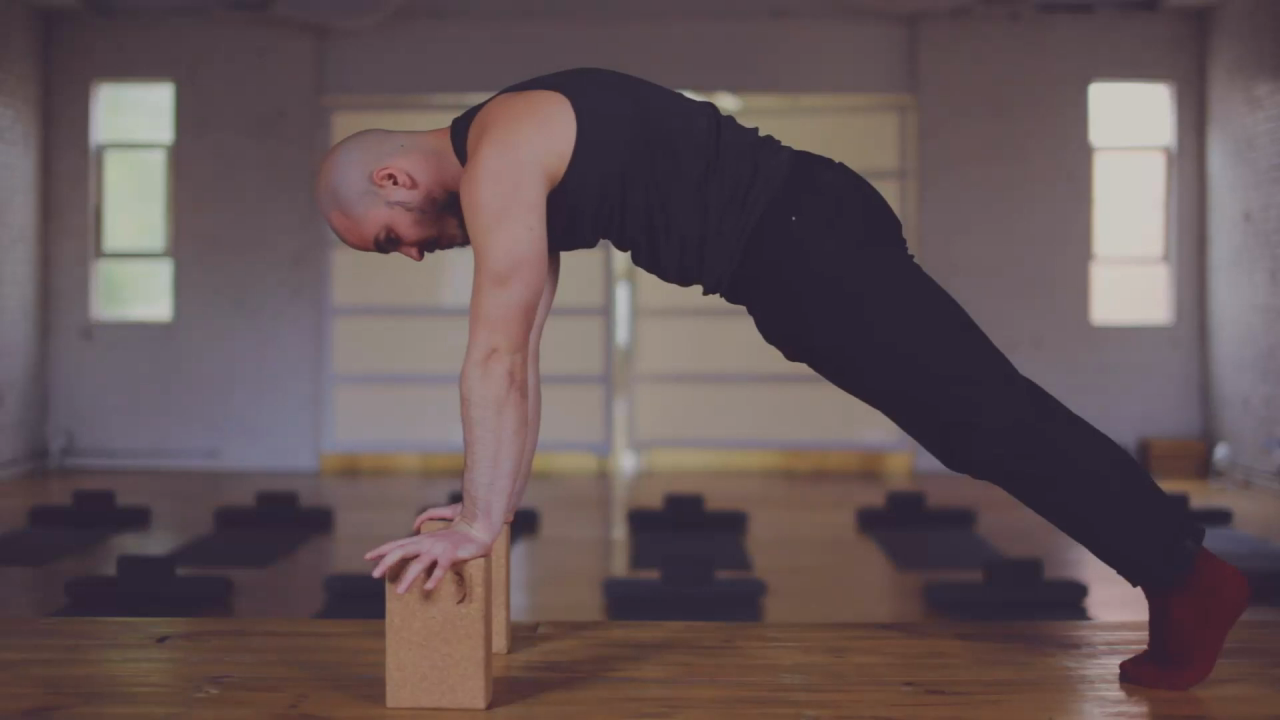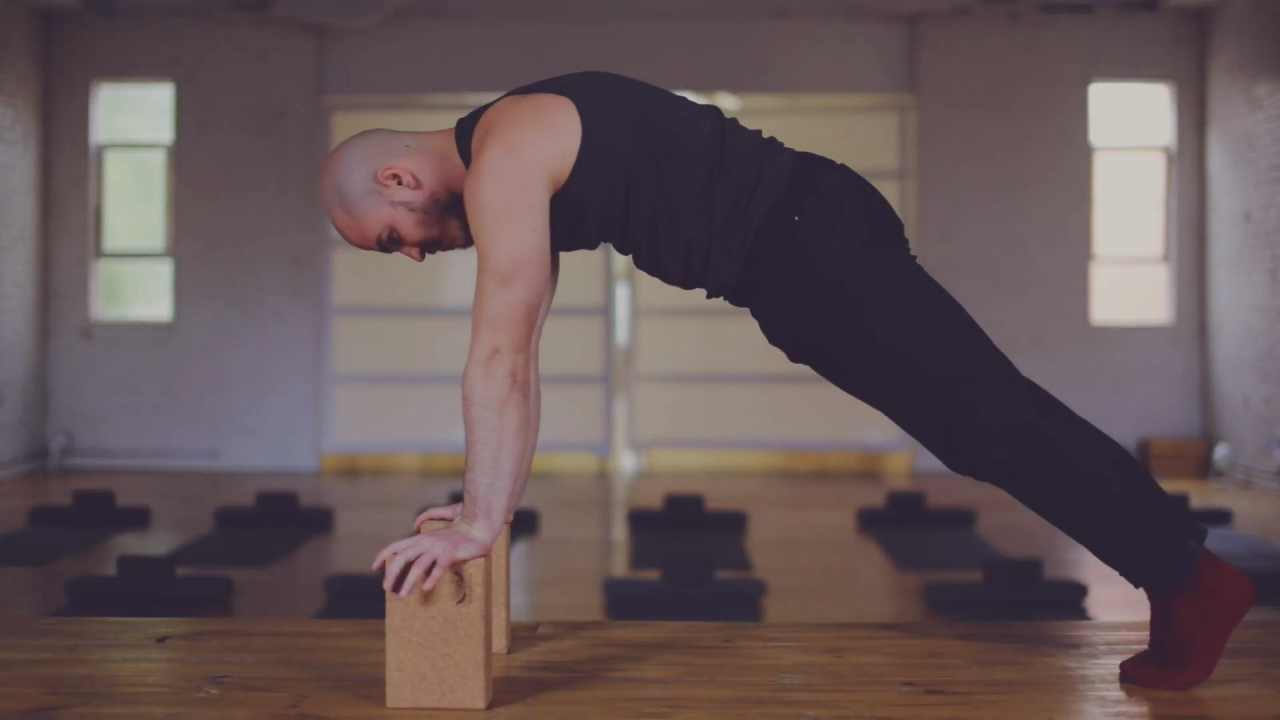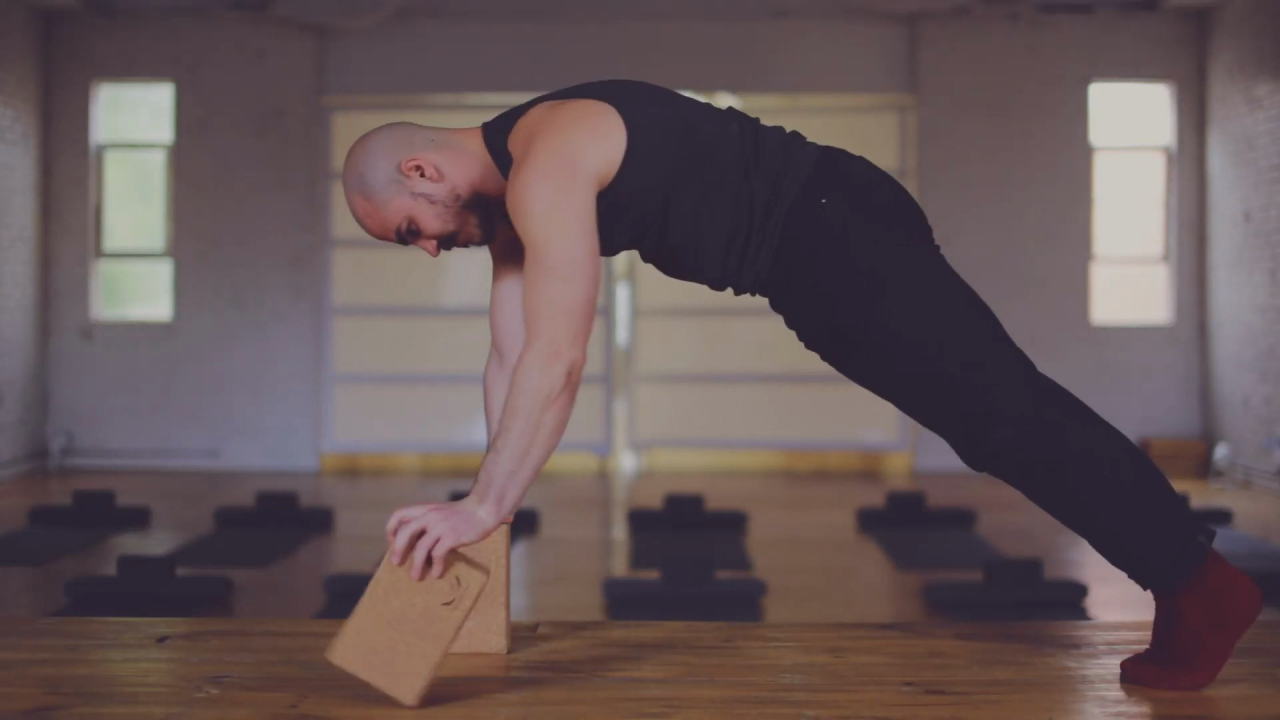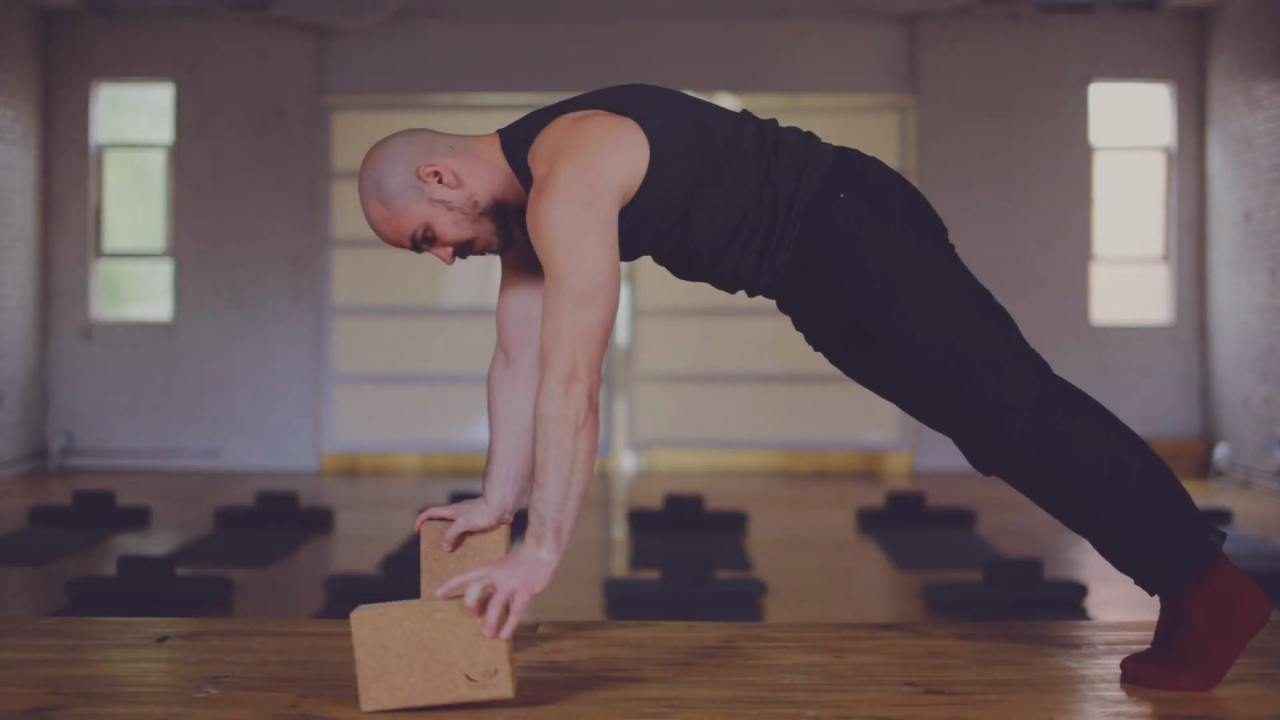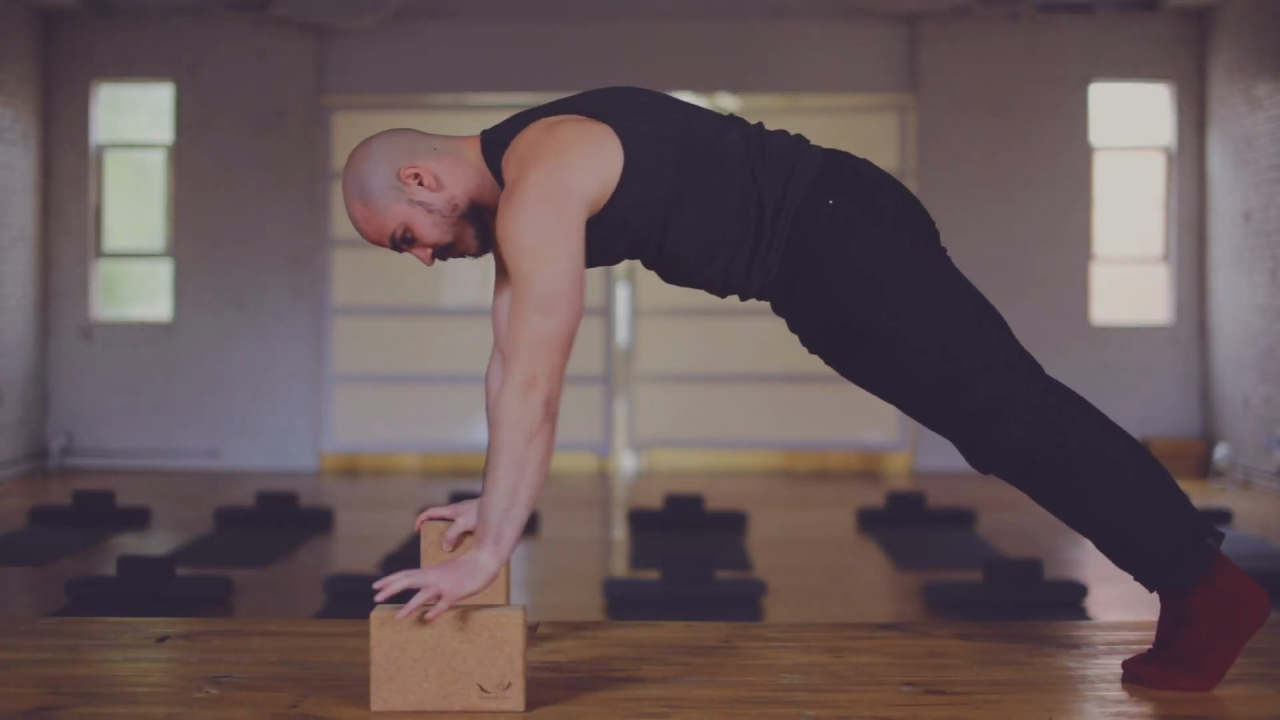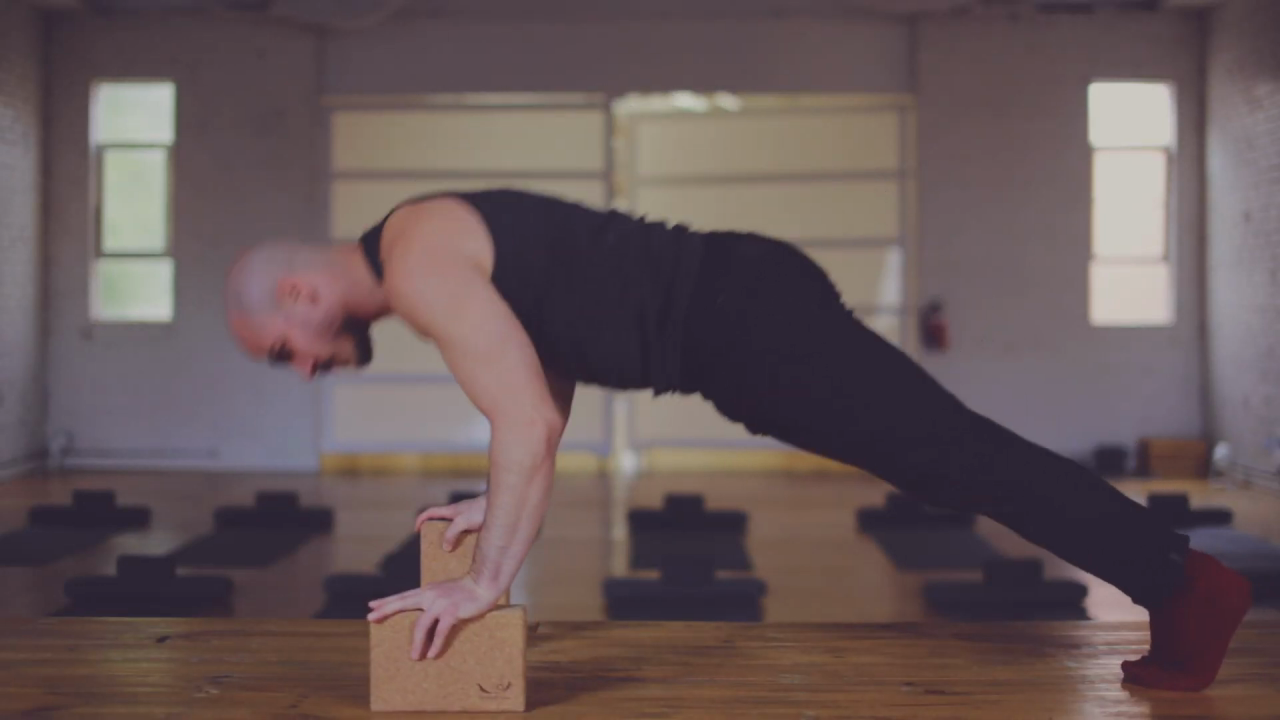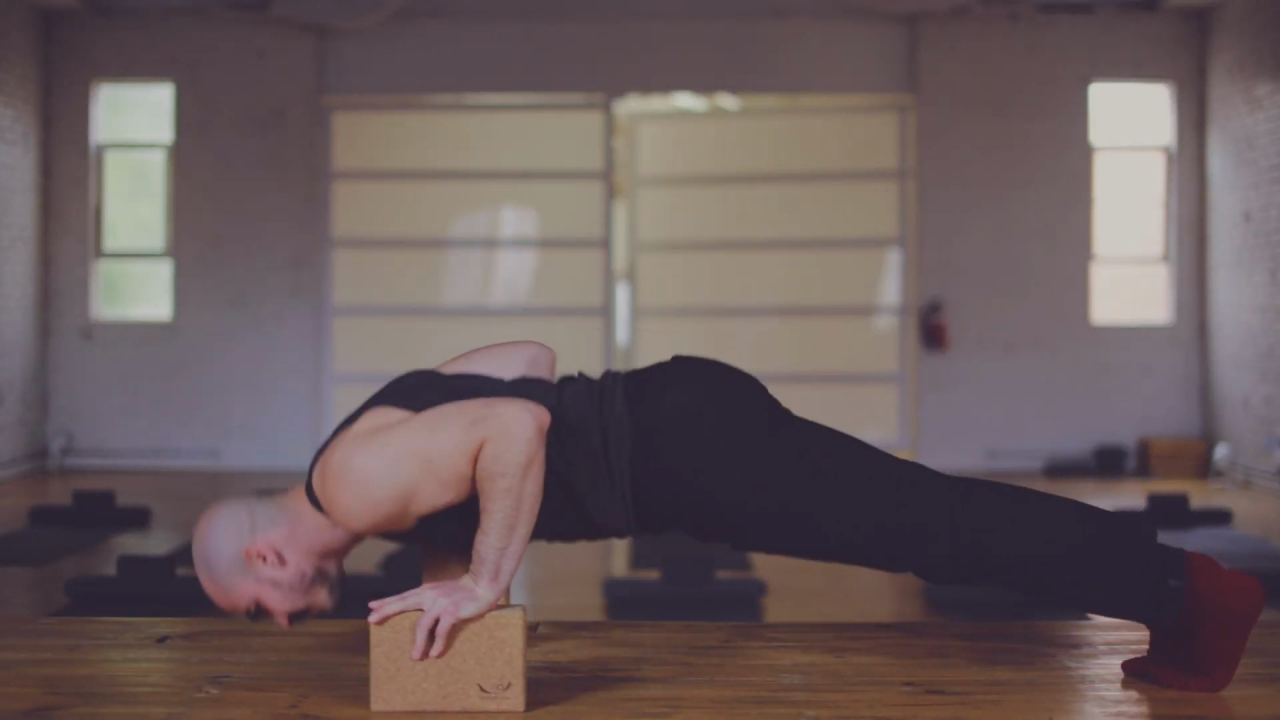
dt=0.4s
person 1, frame 1
left shoulder: (498, 159)
right shoulder: (511, 173)
left elbow: (496, 355)
right elbow: (517, 353)
left wrist: (478, 523)
right wrist: (489, 503)
left hip: (806, 240)
right hip: (794, 247)
left knee: (990, 418)
right knee: (982, 419)
left ankle: (1188, 579)
right ankle: (1174, 581)
person 1, frame 2
left shoulder: (503, 161)
right shoulder: (507, 175)
left elbow: (497, 357)
right elbow: (517, 355)
left wrist: (479, 524)
right wrist: (489, 503)
left hip: (808, 240)
right hip: (792, 248)
left knee: (990, 419)
right knee: (981, 421)
left ankle: (1190, 578)
right ankle: (1177, 577)
person 1, frame 3
left shoulder: (546, 165)
right shoulder: (516, 189)
left elbow: (557, 359)
right elbow: (515, 351)
left wrist: (482, 507)
right wrist: (491, 497)
left hip: (835, 229)
right hip: (810, 254)
left knee: (1007, 413)
right knee: (995, 418)
left ankle: (1200, 583)
right ankle: (1186, 586)
person 1, frame 4
left shoulder: (567, 182)
right shoulder: (519, 195)
left elbow: (570, 380)
right elbow: (519, 358)
left wrist: (541, 552)
right wrist: (497, 500)
left hip: (851, 230)
right hip: (818, 263)
left knee: (1019, 413)
right knee: (1003, 423)
right ankle: (1190, 586)
person 1, frame 5
left shoulder: (536, 188)
right shoulder: (512, 188)
left elbow: (532, 381)
right elbow: (512, 356)
left wrist: (487, 554)
right wrist: (491, 502)
left hip: (840, 234)
right hip: (816, 256)
left knee: (1014, 417)
right knee: (1002, 423)
left ankle: (1207, 588)
right ankle: (1192, 591)
person 1, frame 6
left shoulder: (417, 262)
right shoulder: (427, 251)
left elbow: (527, 422)
right elbow: (547, 387)
left wrist: (486, 581)
right wrist: (496, 505)
left hip: (742, 321)
right hip: (733, 312)
left knee: (959, 459)
right knee: (951, 460)
left ankle: (1188, 591)
right ankle: (1172, 586)
person 1, frame 7
left shoulder: (352, 476)
right shoulder: (373, 441)
left elbow: (521, 426)
right elbow: (533, 358)
left wrist: (484, 582)
left hip: (689, 454)
right hip: (681, 418)
left knee: (942, 531)
right knee: (941, 519)
left ankle: (1191, 595)
right ankle: (1172, 589)
